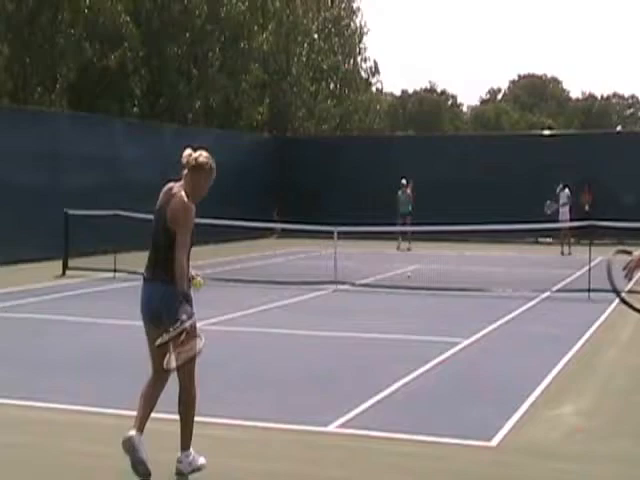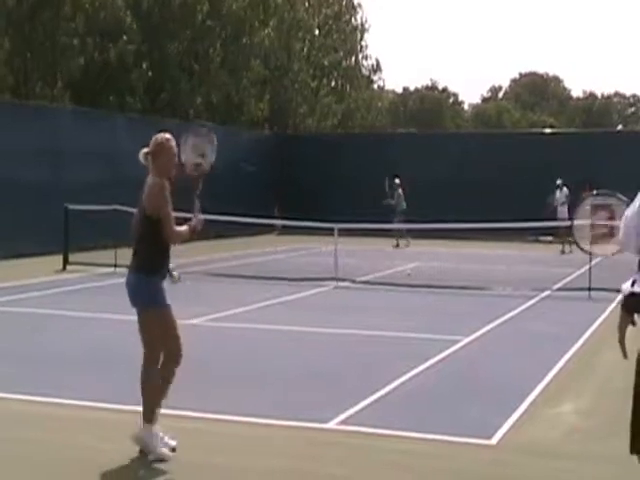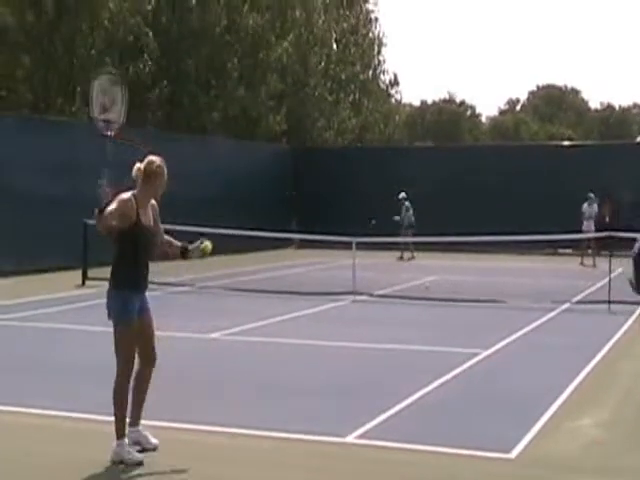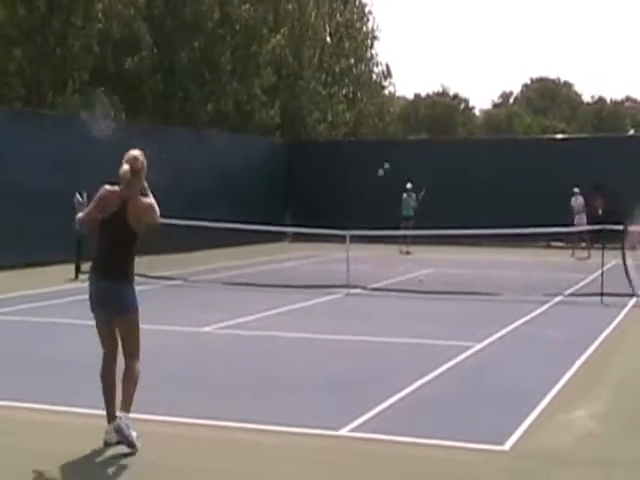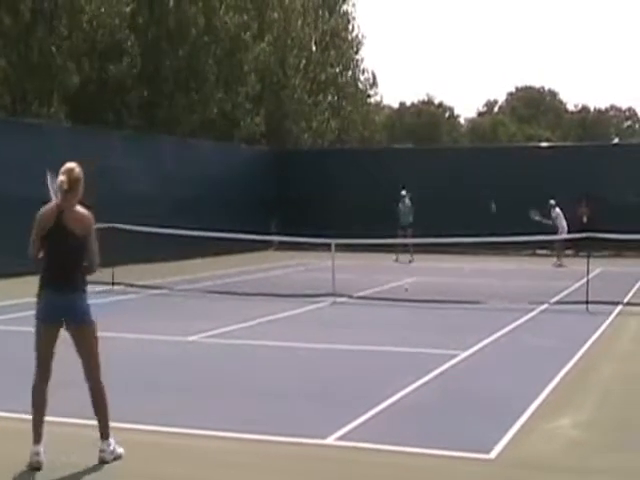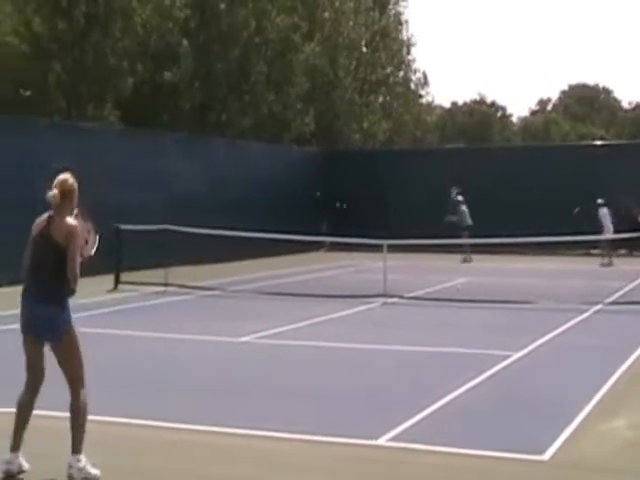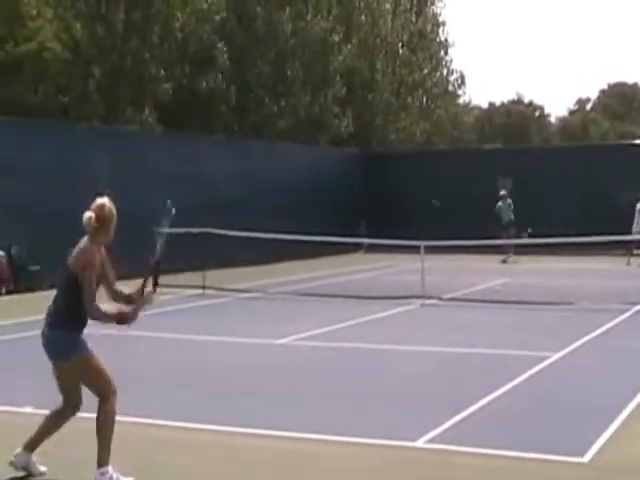
dt=0.7s
person 1, frame 1
left shoulder: (167, 191)
right shoulder: (185, 206)
right elbow: (179, 260)
right wrist: (186, 304)
left hip: (149, 289)
right hip: (171, 293)
left knee: (159, 372)
right knee: (187, 376)
left ankle: (136, 433)
person 1, frame 2
left shoulder: (151, 185)
right shoulder: (159, 186)
right elbow: (172, 235)
left wrist: (161, 263)
right wrist: (193, 227)
left hip: (142, 277)
right hip: (147, 282)
left knee: (153, 356)
right knee: (172, 355)
left ankle: (149, 429)
right ankle: (148, 428)
person 1, frame 3
left shoulder: (151, 207)
right shoulder: (126, 202)
right elbow: (103, 223)
left wrist: (186, 251)
right wrist: (102, 217)
left hip: (138, 294)
right hip: (122, 294)
left knee: (148, 359)
right knee: (126, 368)
left ankle: (133, 428)
right ankle: (120, 443)
person 1, frame 4
left shoulder: (106, 194)
right shoulder: (142, 206)
left elbow: (81, 222)
right wrist: (147, 190)
left hip: (97, 283)
right hip: (120, 287)
left knee: (109, 355)
right knee: (132, 358)
left ankle: (112, 424)
right ankle: (123, 417)
person 1, frame 5
left shoulder: (44, 213)
right shoulder: (84, 216)
left elbow: (33, 253)
right elbow: (93, 263)
left hip: (47, 297)
right hip: (73, 298)
left knee: (42, 374)
right knee: (93, 375)
left ankle: (37, 448)
right ankle: (106, 443)
person 1, frame 6
left shoulder: (39, 223)
right shoulder: (72, 226)
left elbow: (27, 267)
right elbow: (72, 275)
left hip: (29, 306)
right hip: (54, 310)
left knee: (33, 382)
right knee: (77, 387)
person 1, frame 7
left shoulder: (99, 250)
right shoulder: (90, 255)
left elbow: (112, 291)
right elbow: (90, 309)
left wrist: (133, 299)
right wrist: (122, 316)
left hip: (56, 333)
right hip: (63, 335)
left knee: (72, 403)
right knee: (108, 393)
left ankle: (25, 454)
